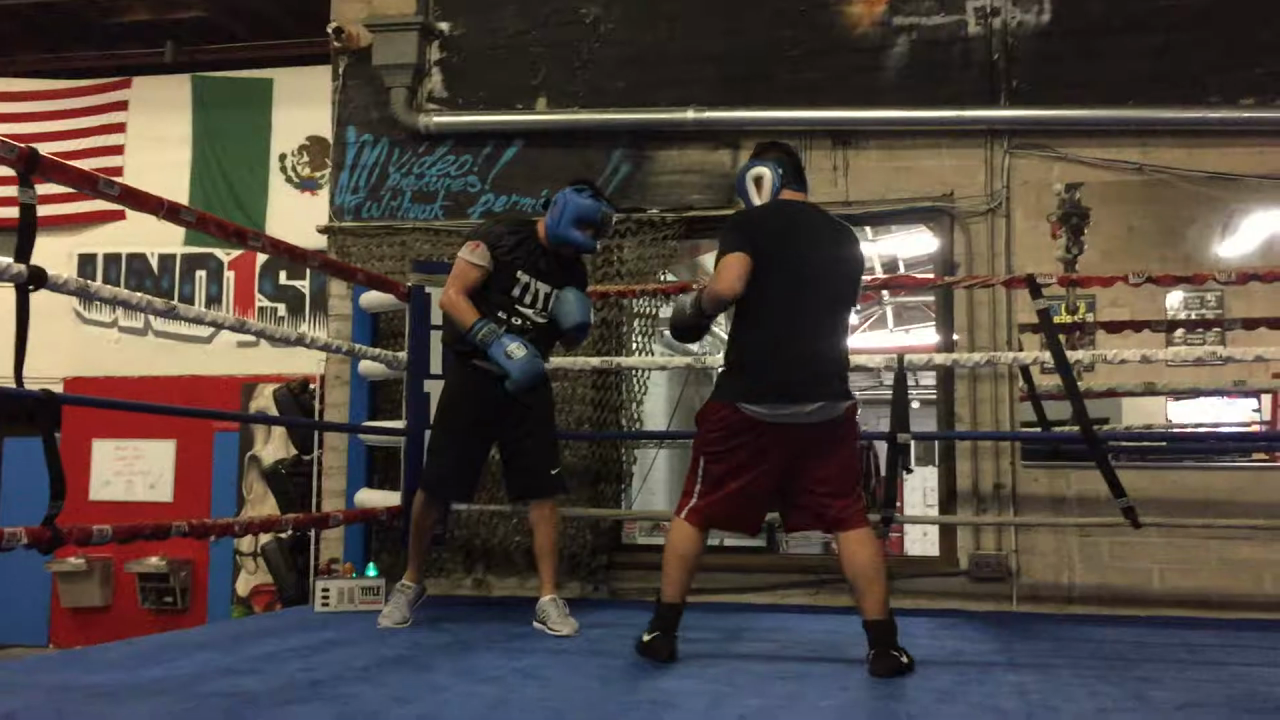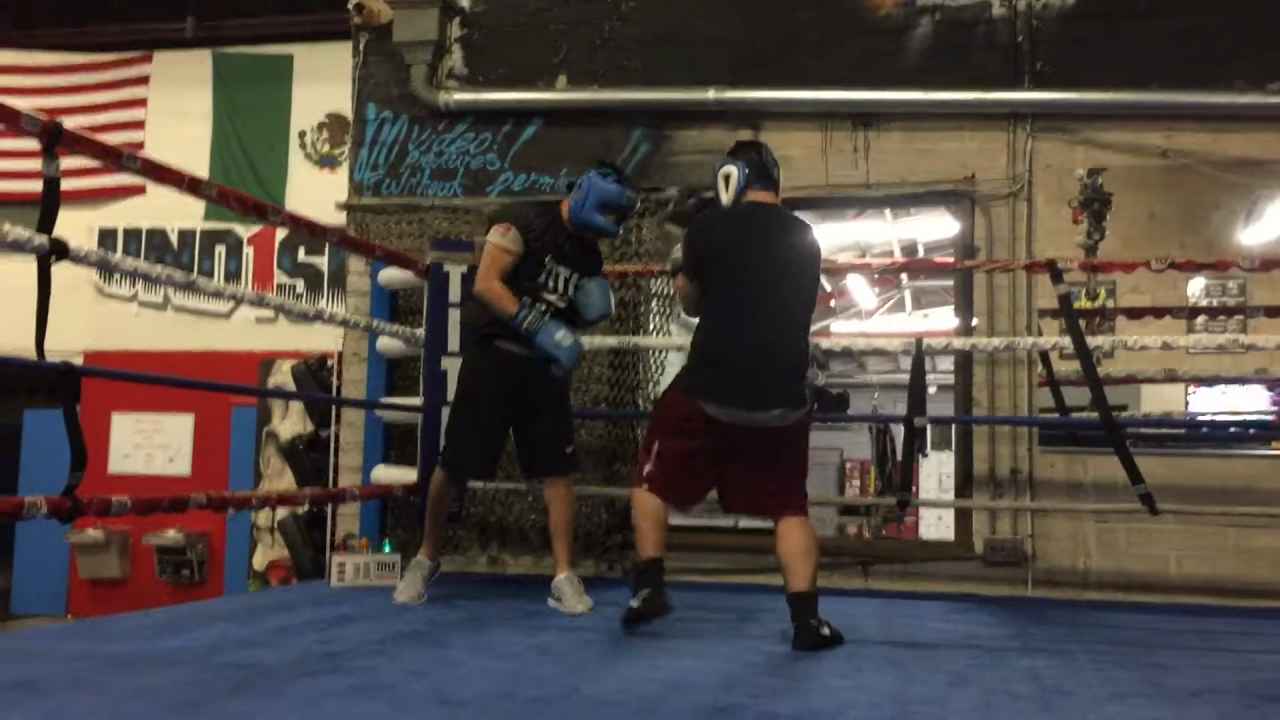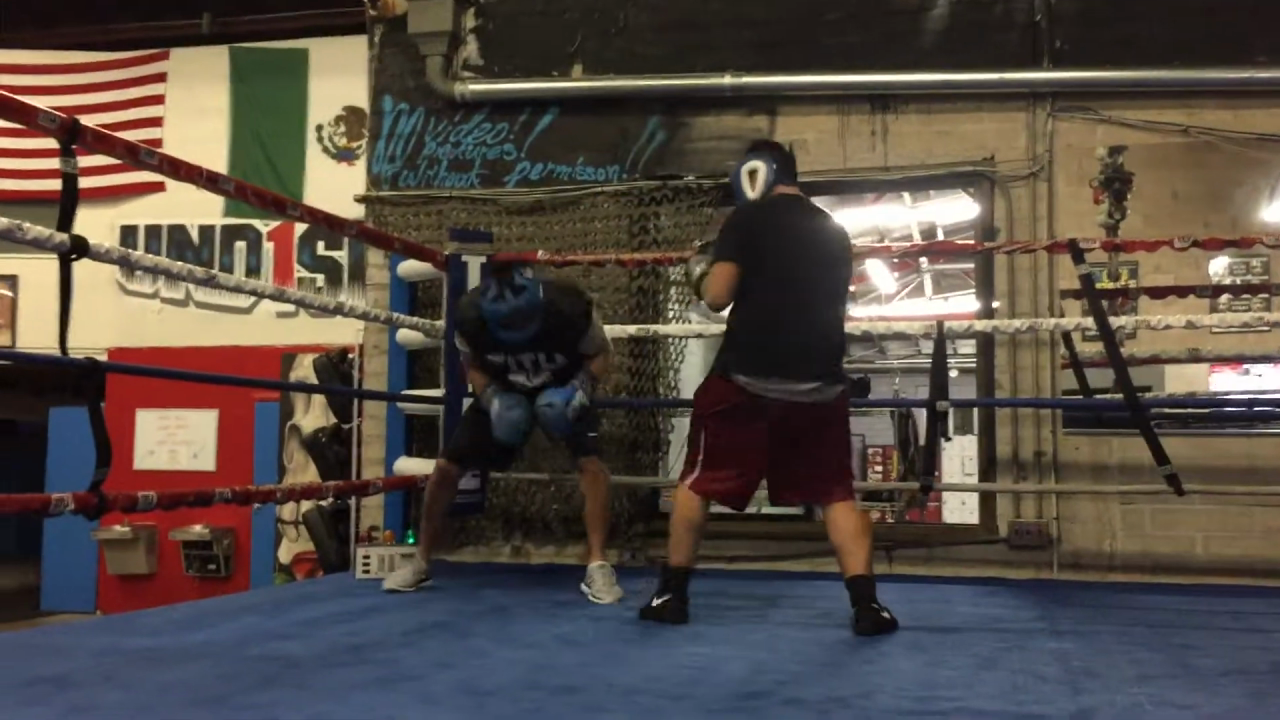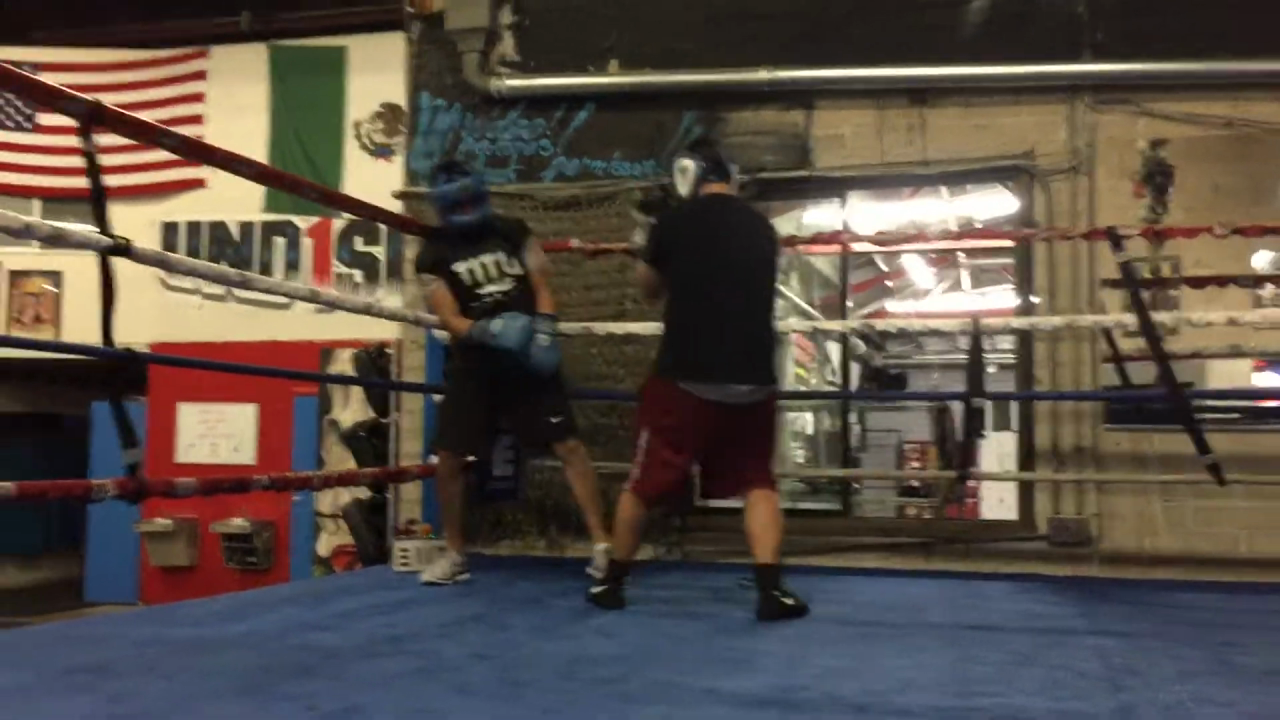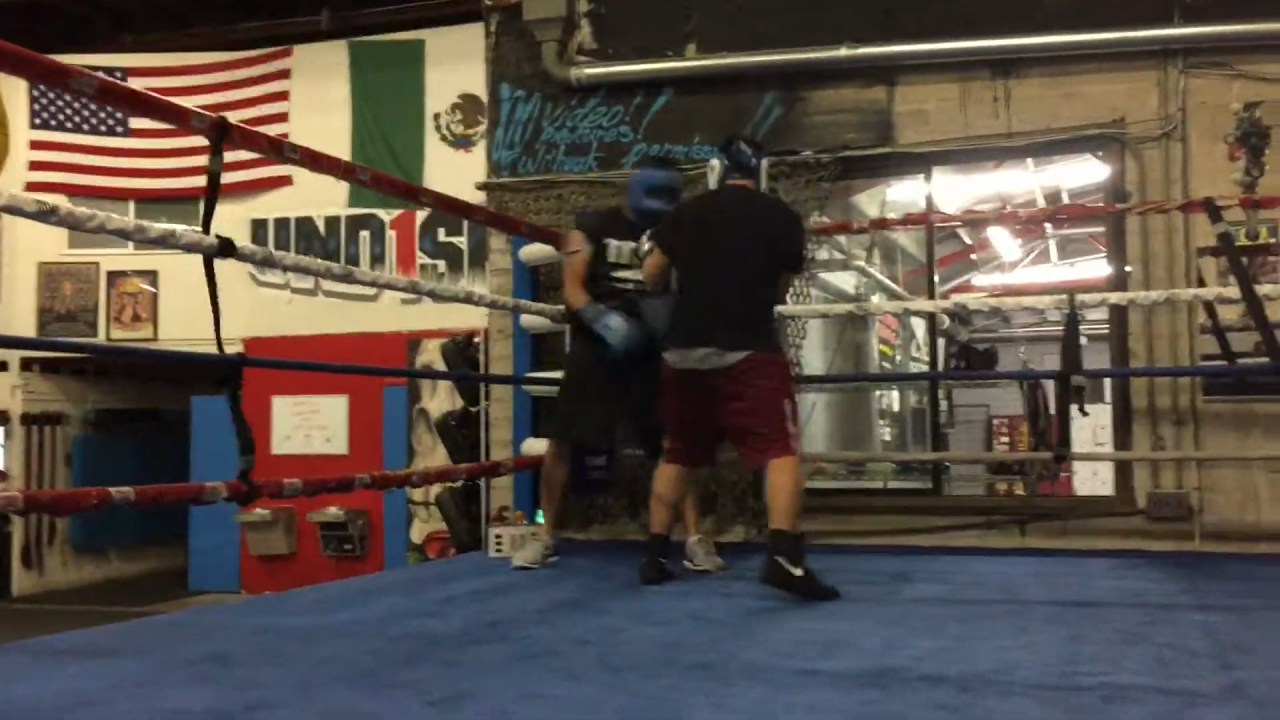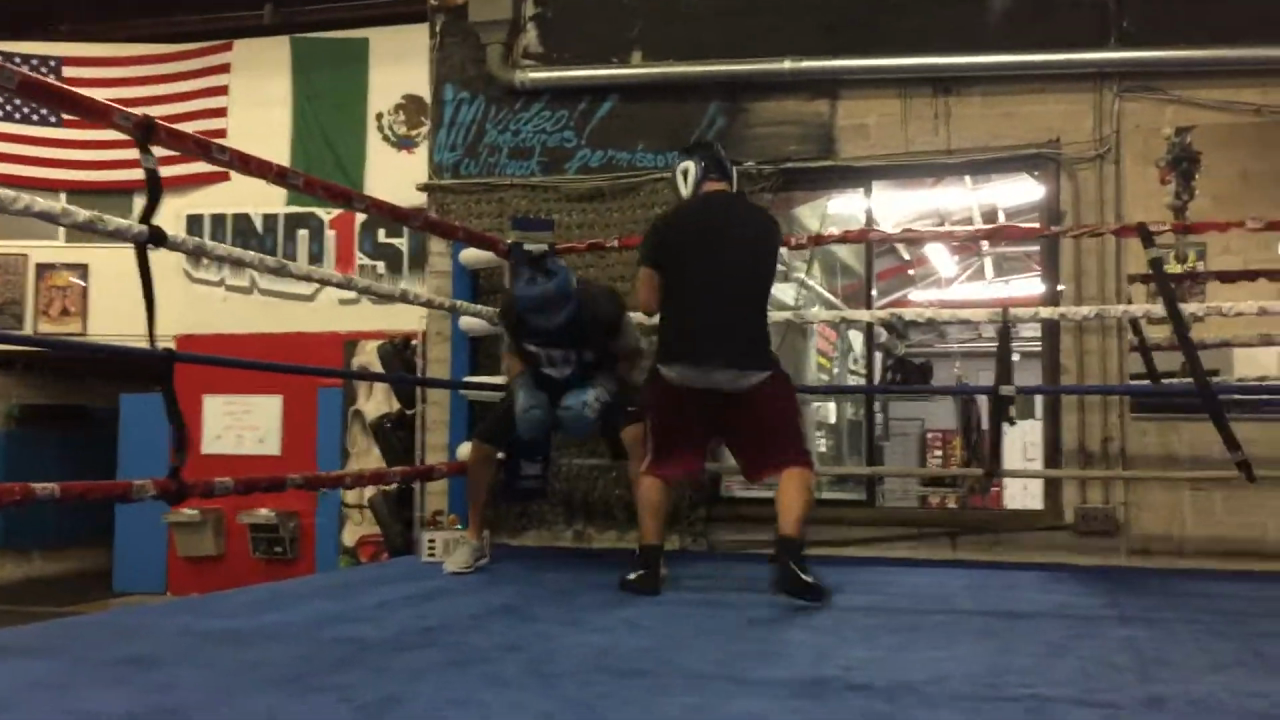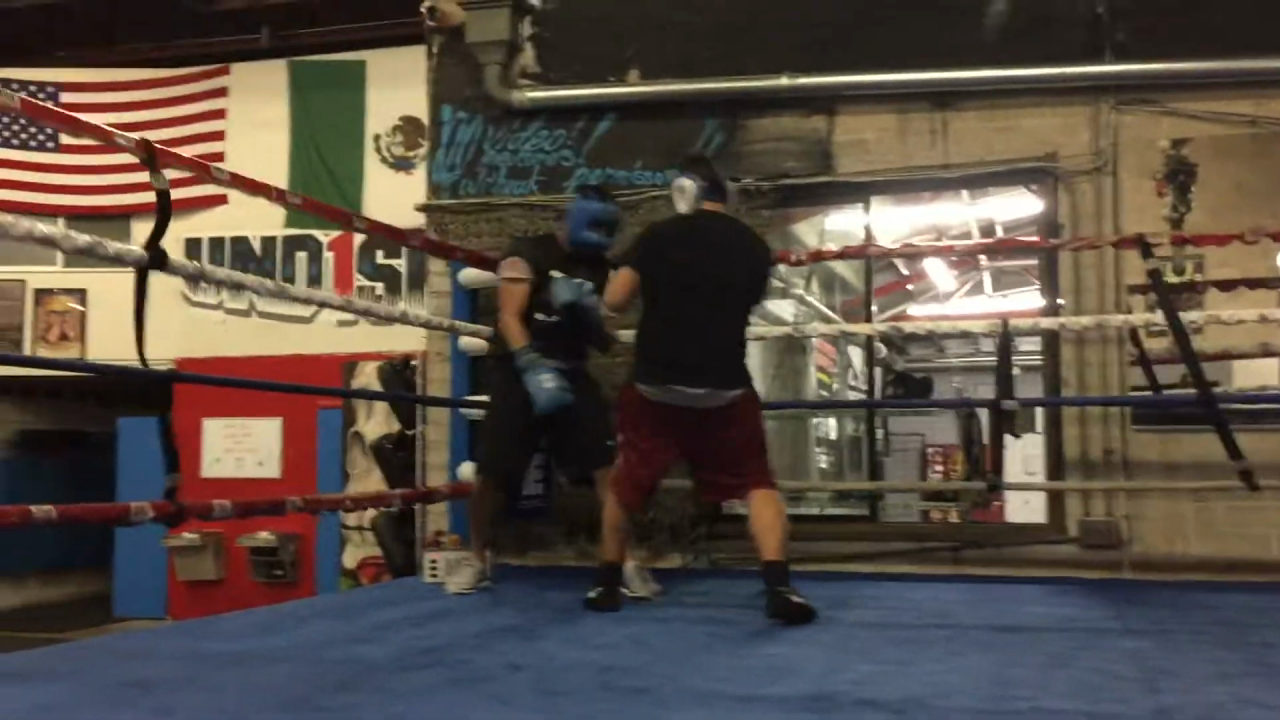
dt=0.7s
person 1, frame 1
left shoulder: (751, 223)
right shoulder: (844, 238)
left elbow: (728, 286)
left wrist: (694, 306)
left hip: (748, 398)
right hip: (826, 401)
left knee: (695, 510)
right knee: (849, 519)
left ankle: (662, 630)
right ankle: (883, 644)
person 1, frame 2
left shoulder: (711, 227)
right shoulder: (804, 237)
left elbow: (691, 303)
left wrist: (681, 255)
left hip: (708, 392)
right hip: (783, 398)
left knee: (652, 478)
right knee: (789, 508)
left ankle: (649, 586)
right ankle: (806, 618)
person 1, frame 3
left shoulder: (747, 218)
right shoulder: (834, 231)
left elbow: (717, 296)
left wrist: (701, 271)
left hip: (746, 376)
right hip: (818, 383)
left knee: (698, 482)
right knee: (835, 492)
left ankle: (673, 592)
right ankle: (865, 603)
person 1, frame 4
left shoulder: (676, 221)
right shoulder: (761, 228)
left elbow: (650, 289)
left wrist: (649, 244)
left hip: (685, 379)
right hip: (752, 381)
left knee: (644, 483)
right knee: (757, 484)
left ankle: (612, 582)
right ankle: (770, 588)
person 1, frame 5
left shoulder: (684, 215)
right shoulder: (782, 217)
left elbow: (651, 275)
right elbow: (782, 287)
left wrist: (654, 243)
left hip: (684, 352)
right hip: (747, 351)
left knee: (677, 457)
right knee: (780, 451)
left ankle: (655, 557)
right ankle: (784, 555)
person 1, frame 6
left shoulder: (669, 225)
right shoulder: (765, 224)
left elbow: (647, 303)
left hip: (680, 368)
right hip: (749, 369)
left knee: (658, 465)
right knee: (792, 461)
left ankle: (647, 566)
right ankle: (789, 559)
person 1, frame 7
left shoulder: (661, 235)
right shoulder: (755, 247)
left elbow: (615, 299)
left wrist: (656, 289)
left hip: (656, 385)
right hip: (726, 388)
left knee: (624, 486)
right knee: (757, 484)
left ankle: (606, 584)
right ankle: (778, 586)
person 2, frame 1
left shoulder: (573, 270)
right shoulder: (498, 238)
left elbow: (569, 340)
right elbow: (451, 296)
left wrist: (575, 325)
right wrist: (496, 342)
left hip: (528, 384)
right hip: (474, 374)
left knee: (543, 491)
right knee: (435, 486)
left ankle: (548, 599)
right ankle: (410, 583)
person 2, frame 2
left shoulder: (589, 253)
right shoulder: (524, 223)
right elbow: (485, 283)
left wrist: (593, 307)
right wrist: (539, 327)
left hip: (544, 364)
right hip: (493, 355)
left knee: (558, 470)
right knee: (456, 464)
left ankle: (564, 577)
right ankle: (426, 559)
person 2, frame 3
left shoulder: (569, 308)
right shoulder: (472, 318)
left elbow: (600, 355)
right elbow: (475, 367)
left wrist: (577, 391)
right wrist: (494, 399)
left hip: (561, 394)
right hip: (505, 397)
left knee: (590, 464)
right knee: (447, 467)
left ankle: (598, 567)
right ankle: (420, 562)
person 2, frame 4
left shoulder: (513, 232)
right shoulder: (433, 255)
left elbow: (542, 287)
right elbow: (450, 320)
left wrist: (544, 330)
right wrist: (488, 330)
left hip: (528, 356)
right hip: (474, 360)
left knee: (567, 445)
right knee: (449, 458)
left ankle: (601, 547)
right ankle: (454, 554)
person 2, frame 5
right shoulder: (593, 227)
right elbow: (572, 288)
left wrist: (663, 310)
right wrist: (602, 318)
left hip: (650, 347)
right hip: (597, 345)
right knee: (563, 442)
left ankle: (696, 539)
right ankle: (544, 537)
person 2, frame 6
left shoulder: (603, 307)
right shoulder: (514, 310)
left elbow: (630, 358)
right elbow: (514, 354)
left wrist: (599, 393)
right wrist: (522, 390)
left hip: (602, 381)
right hip: (542, 383)
left knee: (636, 437)
right knee: (482, 447)
right ankle: (474, 540)
person 2, frame 7
left shoulder: (599, 271)
right shoulder: (528, 255)
left elbow: (604, 343)
right elbow: (509, 318)
left wrist: (589, 311)
right wrist: (534, 370)
left hip: (571, 375)
right hip: (518, 374)
left knee: (605, 466)
right knee: (490, 473)
left ankle: (627, 563)
right ankle: (477, 560)
